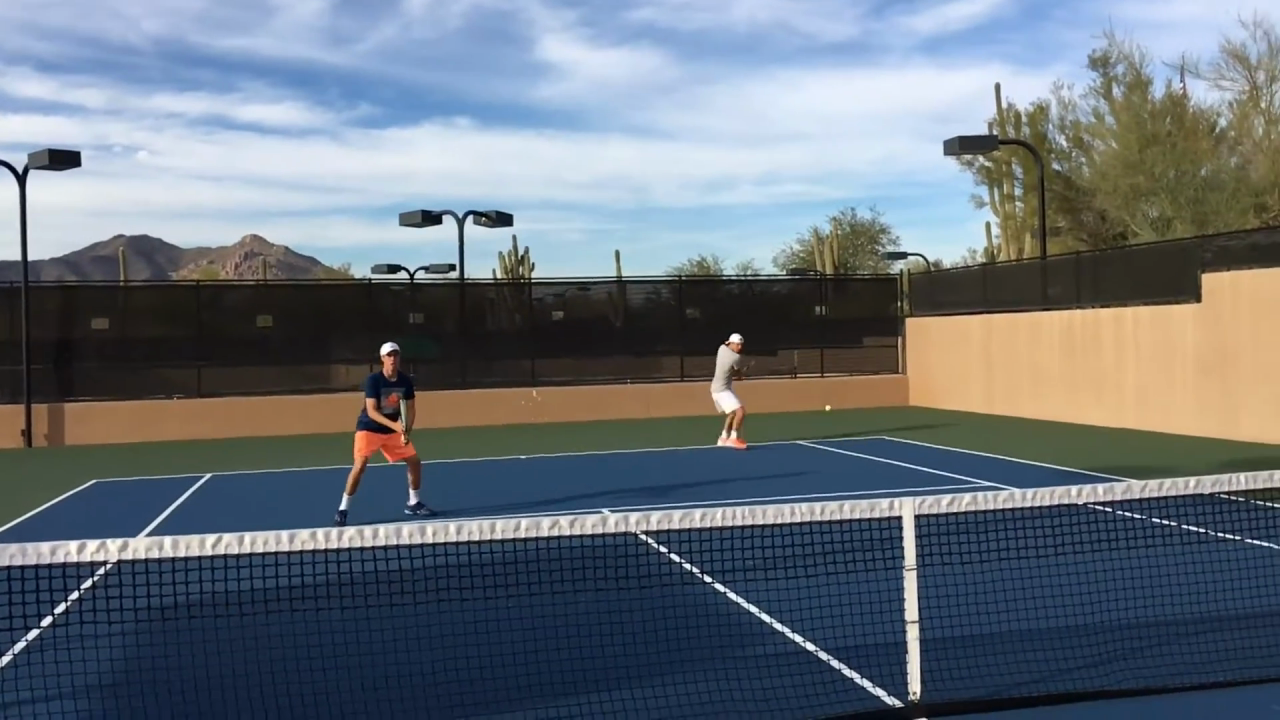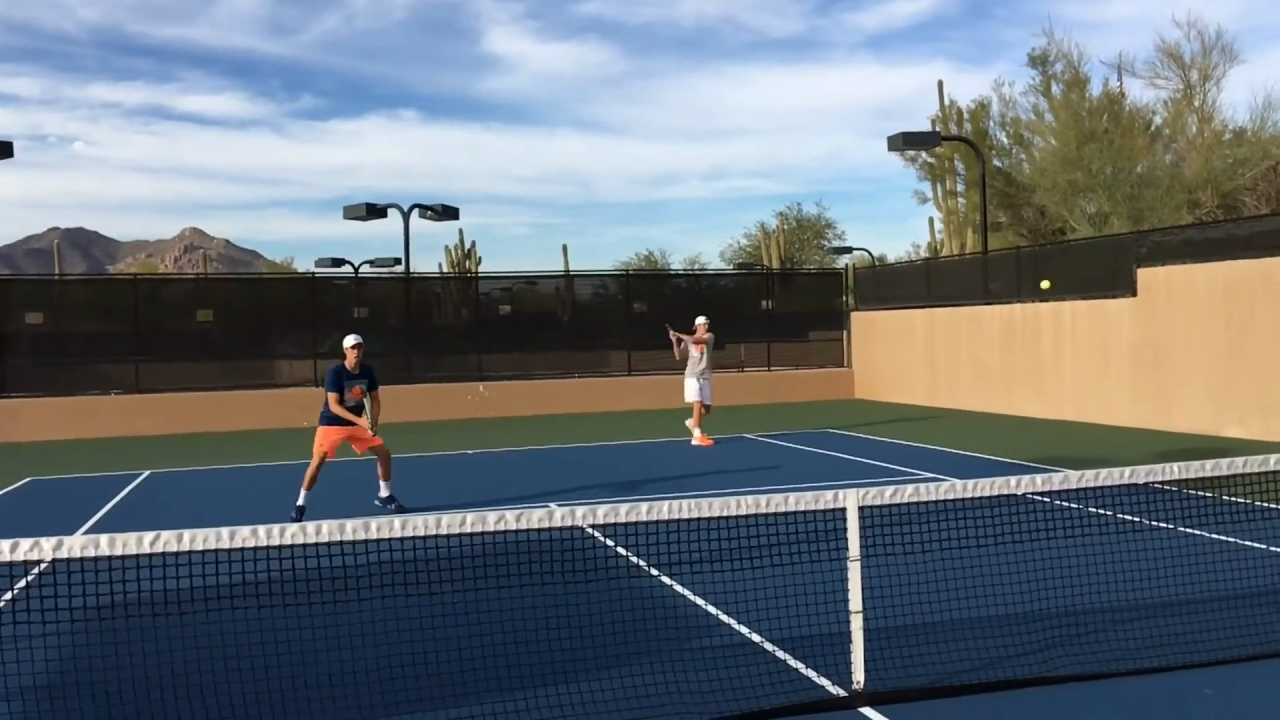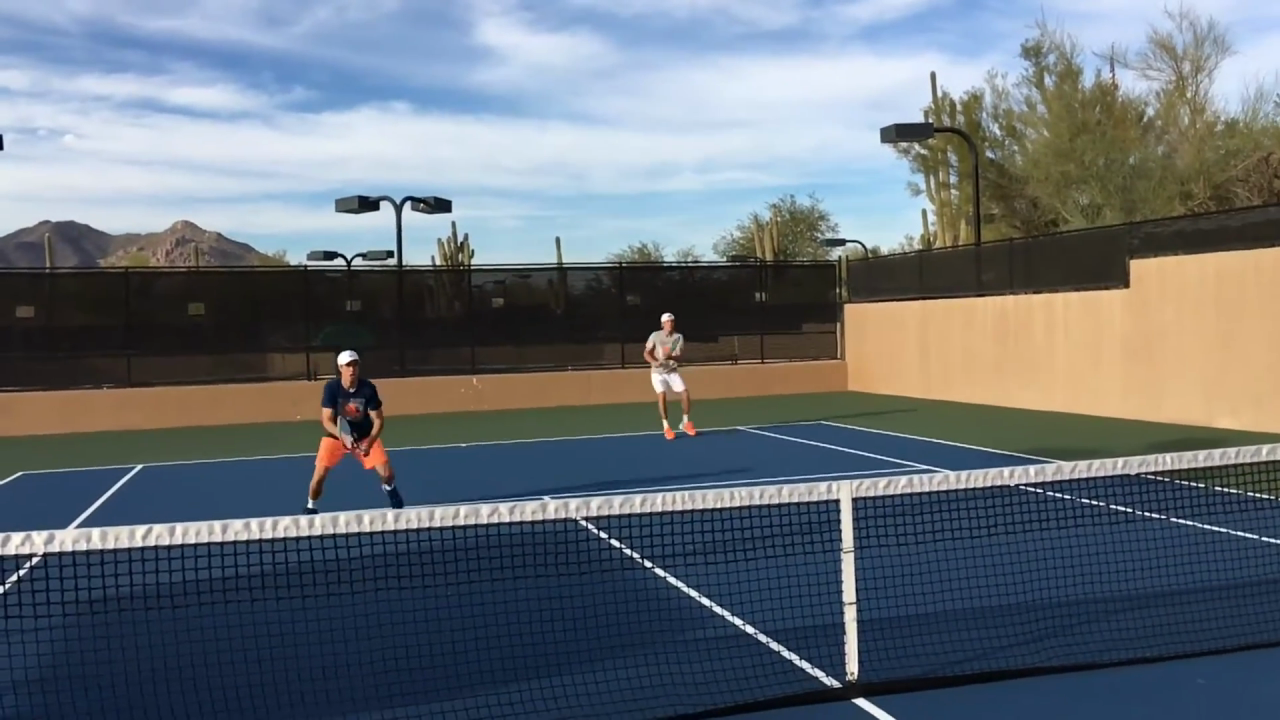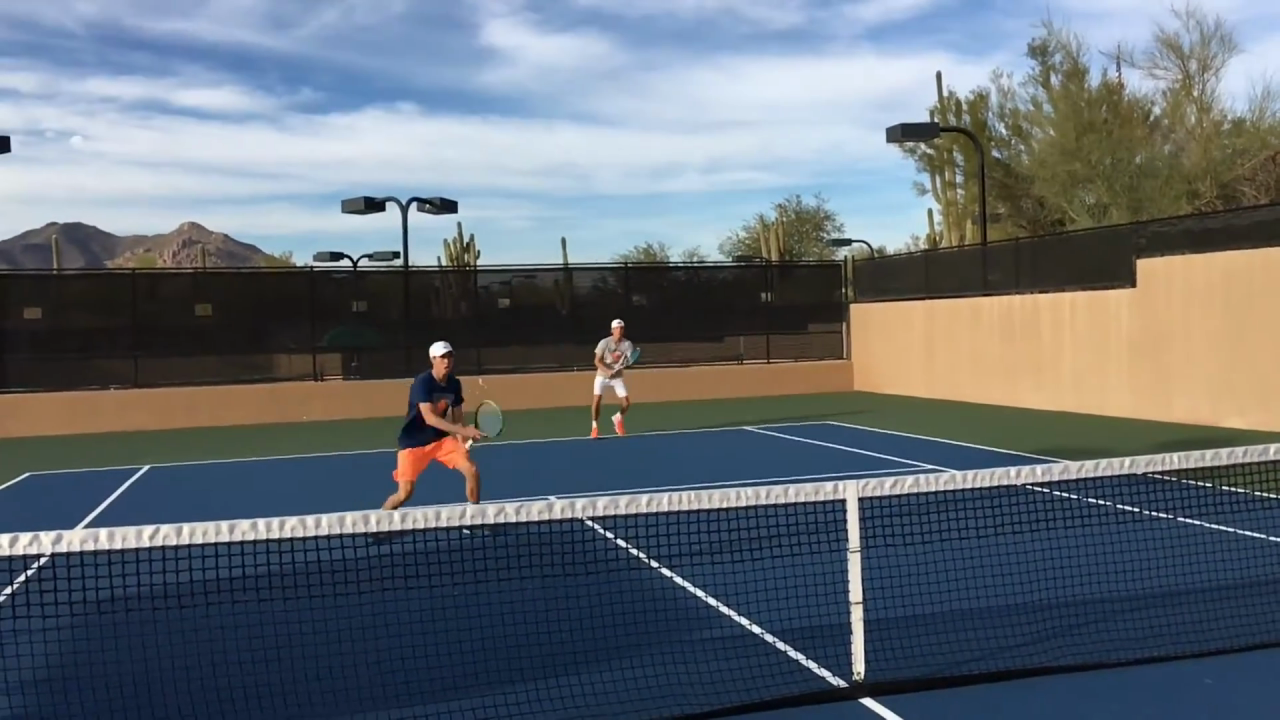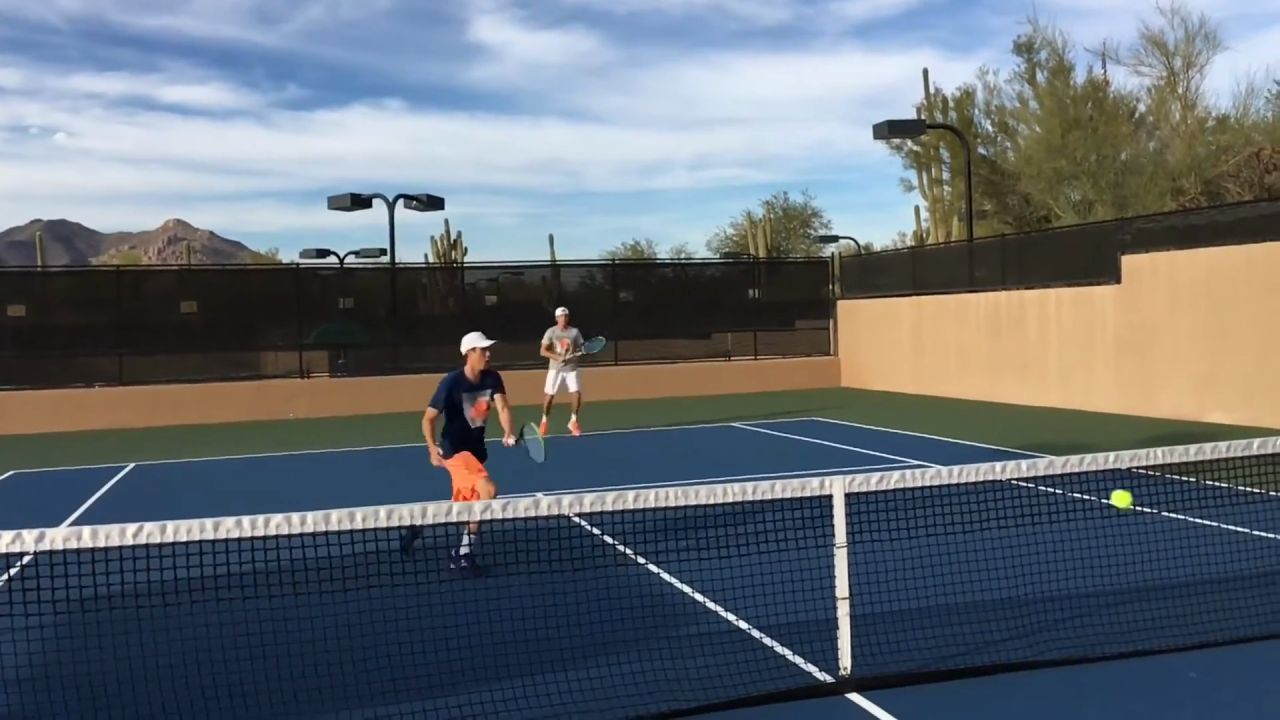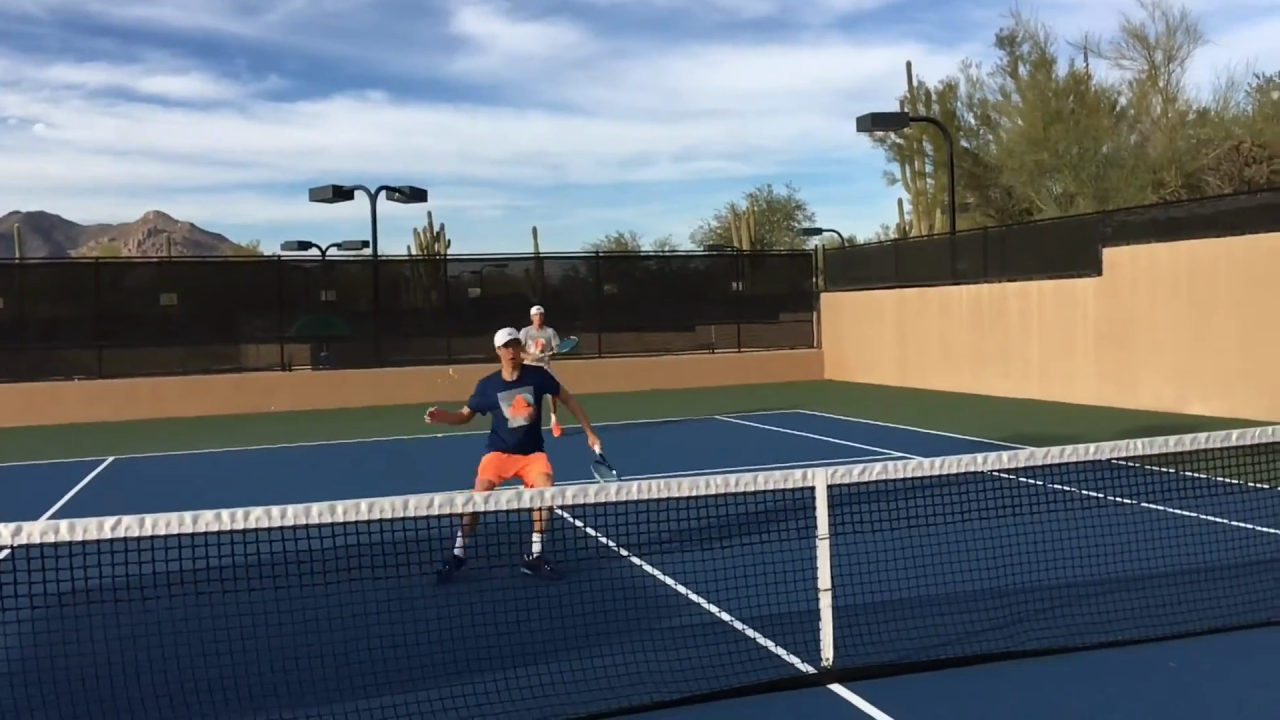
dt=0.5s
person 1, frame 1
left shoulder: (405, 380)
right shoulder: (373, 380)
left elbow: (411, 408)
right elbow: (371, 411)
left wrist: (406, 431)
right wrist: (393, 425)
left hip: (393, 431)
right hip: (368, 429)
left knee: (414, 461)
right knee: (359, 465)
left ankle: (413, 503)
right ankle: (343, 508)
person 1, frame 2
left shoulder: (368, 371)
right shoulder: (335, 372)
left elbow: (375, 400)
right elbow: (333, 405)
left wrist: (372, 423)
right wrist: (359, 420)
left hip: (357, 423)
right hip: (331, 423)
left knee: (384, 453)
right knee: (317, 461)
left ankle: (384, 495)
right ankle: (301, 504)
person 1, frame 3
left shoulder: (369, 388)
right shoulder: (331, 387)
left elbow: (378, 420)
right elbow: (326, 420)
left wrist: (367, 444)
right wrist: (342, 436)
left hip: (364, 433)
right hip: (335, 433)
left knee: (386, 473)
right knee: (320, 474)
left ankle: (389, 487)
right ankle: (311, 507)
person 1, frame 4
left shoulder: (454, 384)
right shoulder: (423, 383)
left elbow: (457, 418)
right elbow: (429, 418)
left wrist: (463, 437)
right wrist: (463, 430)
left hip: (442, 438)
right hip: (414, 439)
left knee: (471, 471)
right knee: (405, 494)
person 1, frame 5
left shoulder: (493, 378)
right shoulder: (451, 383)
left elbow: (503, 408)
right elbow: (428, 419)
left wrist: (509, 433)
right wrist: (432, 448)
left hip: (476, 450)
right hip: (455, 450)
left knee: (463, 506)
right knee: (488, 493)
left ankle: (416, 527)
right ankle: (463, 552)
person 1, frame 6
left shoulder: (538, 375)
right shoulder: (487, 385)
left elbow: (568, 400)
right elbow: (464, 416)
left wrist: (589, 433)
right wrist: (440, 416)
left hip: (532, 451)
right hip: (499, 451)
left knee: (546, 491)
right knee: (479, 496)
left ankle: (535, 557)
right ankle: (457, 555)
